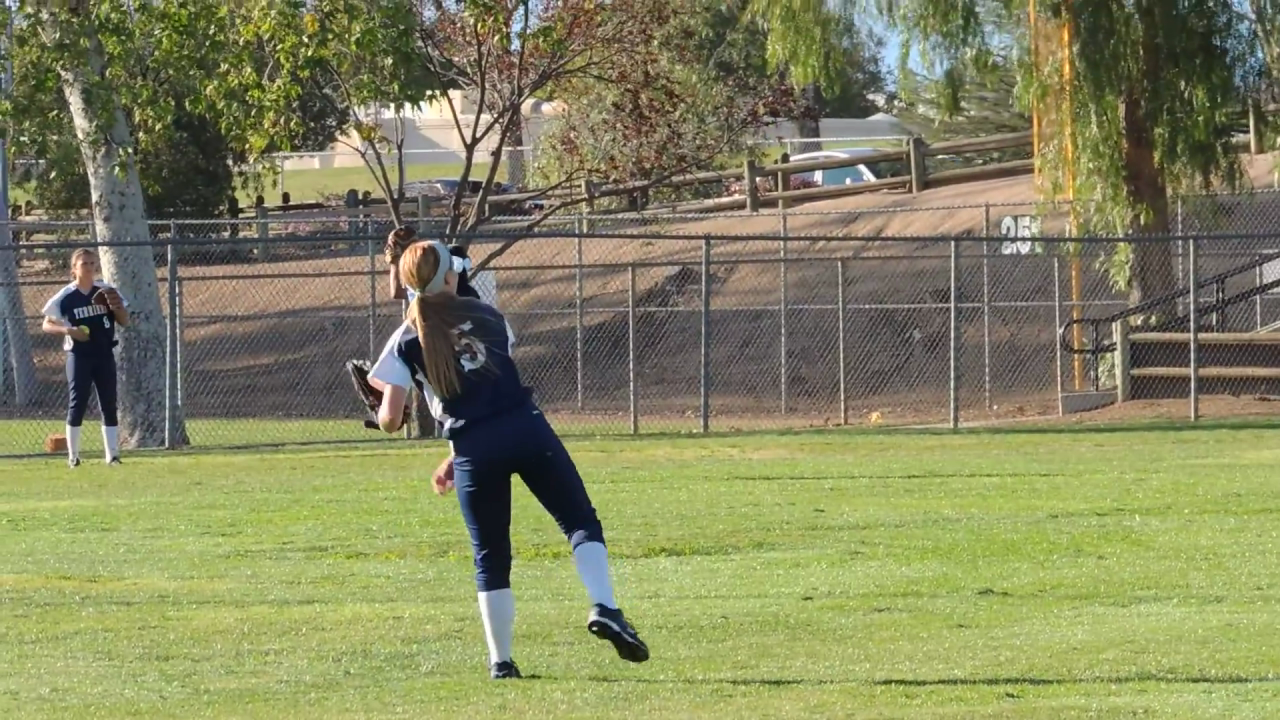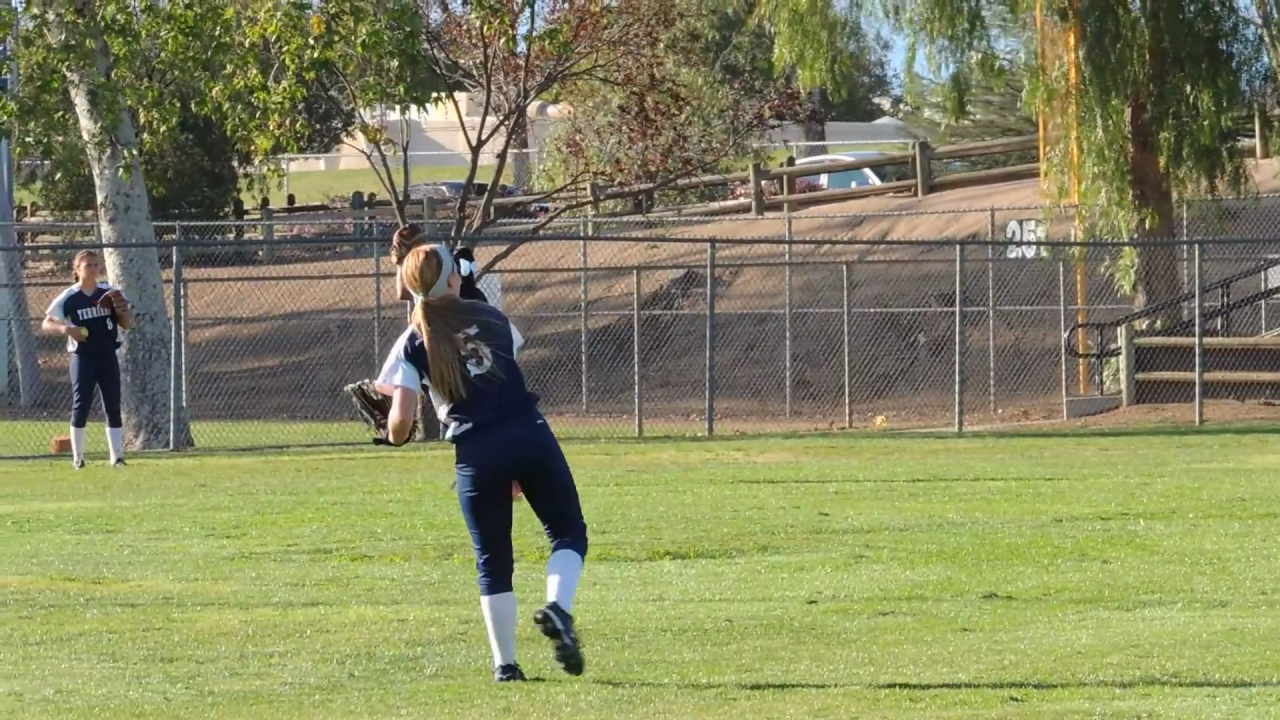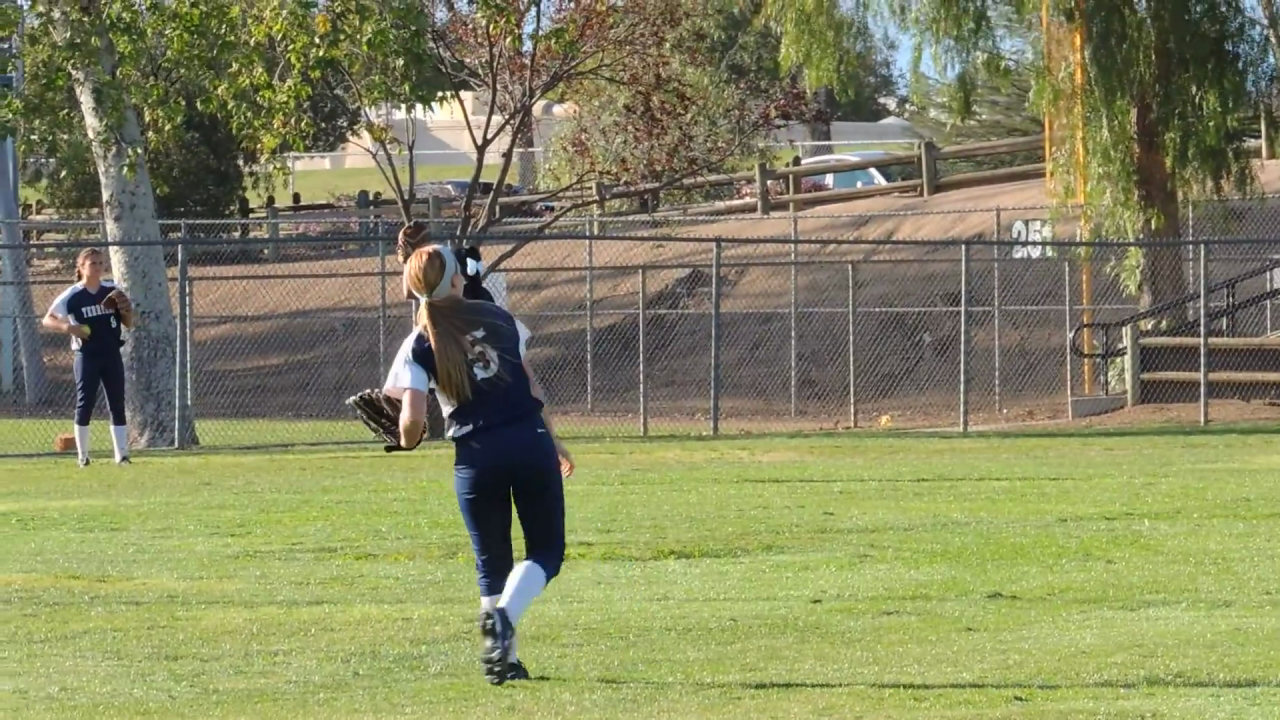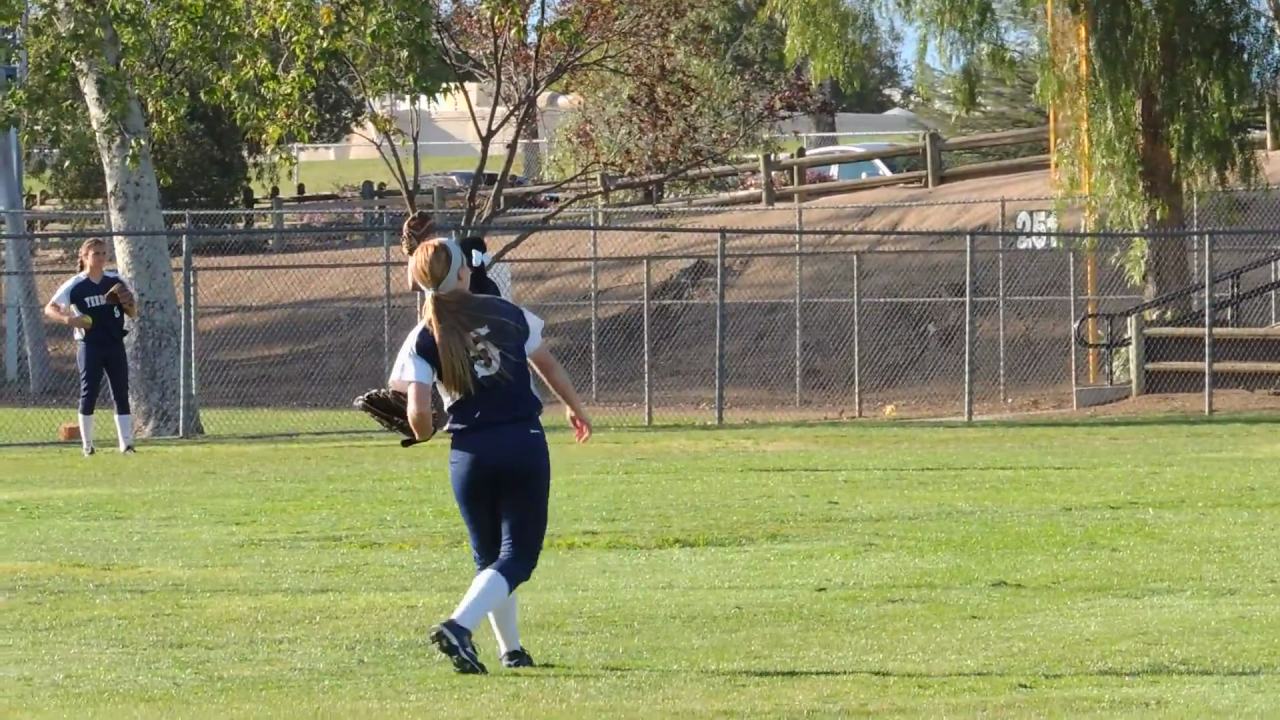
dt=0.1s
person 1, frame 1
left shoulder: (407, 339)
right shoulder: (487, 315)
left elbow: (391, 415)
left wrist: (406, 429)
left hip: (476, 448)
right hip: (527, 429)
left knee: (491, 558)
right knee: (581, 522)
left ankle: (501, 661)
right ankle: (605, 608)
person 1, frame 2
left shoulder: (413, 343)
right shoulder: (490, 316)
left elbow: (403, 417)
left wrist: (396, 435)
left hip: (476, 454)
right hip: (530, 436)
left knee: (493, 562)
right knee: (568, 534)
left ankle: (505, 662)
right ankle: (558, 608)
person 1, frame 3
left shoulder: (419, 344)
right shoulder: (498, 316)
left elbow: (414, 417)
right elbow: (529, 382)
left wrist: (407, 441)
right wrist: (552, 439)
left hip: (476, 456)
right hip: (530, 442)
left knee: (492, 562)
right knee: (545, 551)
left ankle: (506, 660)
right ankle: (503, 615)
person 1, frame 4
left shoulder: (422, 336)
right shoulder: (507, 312)
left elbow: (419, 410)
right elbow: (547, 365)
left wrist: (425, 436)
right wrist: (575, 406)
left hip: (469, 453)
right hip: (521, 442)
left knee: (491, 556)
right knee: (517, 557)
left ankle: (512, 650)
right ankle: (459, 625)
person 2, frame 1
left shoulder: (107, 291)
right shoulder: (65, 296)
left elbow: (124, 323)
right elbow: (47, 325)
left wrist: (118, 308)
right wrist: (67, 330)
left hip: (105, 355)
right hip: (79, 357)
left knee: (109, 405)
right knee: (77, 405)
left ankle: (112, 455)
right ankle: (73, 456)
person 2, frame 2
left shoulder: (110, 293)
right shoulder: (68, 298)
left elbow: (126, 325)
right elbow: (46, 324)
left wrist: (123, 311)
right wrist: (65, 329)
left hip: (108, 357)
right hip: (83, 358)
left knee: (113, 406)
right knee: (81, 406)
left ankle: (117, 456)
right ankle: (78, 457)
person 2, frame 3
left shoulder: (112, 290)
right shoulder: (72, 296)
left elbow: (128, 324)
right elbow: (47, 320)
left wrist: (126, 311)
right wrist: (67, 327)
left hip: (112, 355)
right hip: (86, 356)
left knee: (117, 404)
right knee: (85, 405)
left ankle: (122, 454)
right ankle: (83, 455)
person 2, frame 4
left shoulder: (116, 281)
right shoulder: (75, 285)
left elbow: (131, 313)
right elbow: (49, 309)
left wrist: (128, 305)
right wrist: (68, 319)
left hip: (115, 344)
right hip: (90, 346)
left knee: (121, 394)
right knee: (89, 394)
left ankle: (126, 443)
right ankle: (87, 445)
